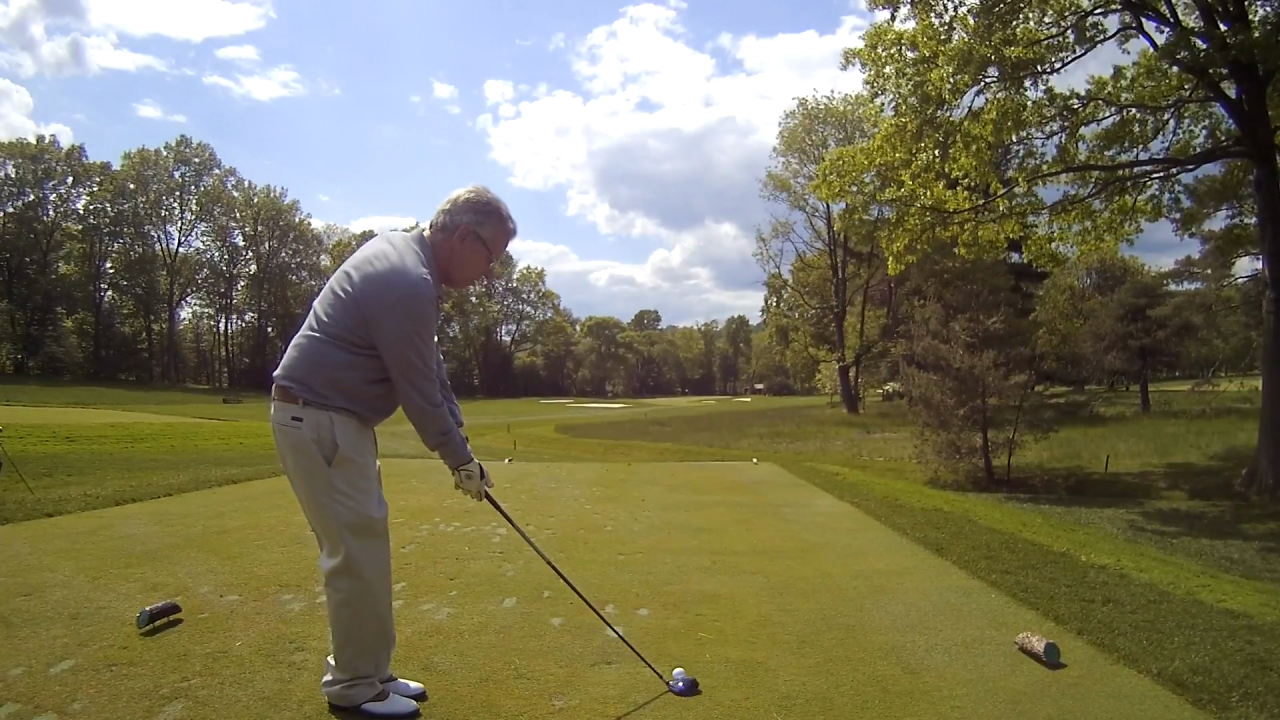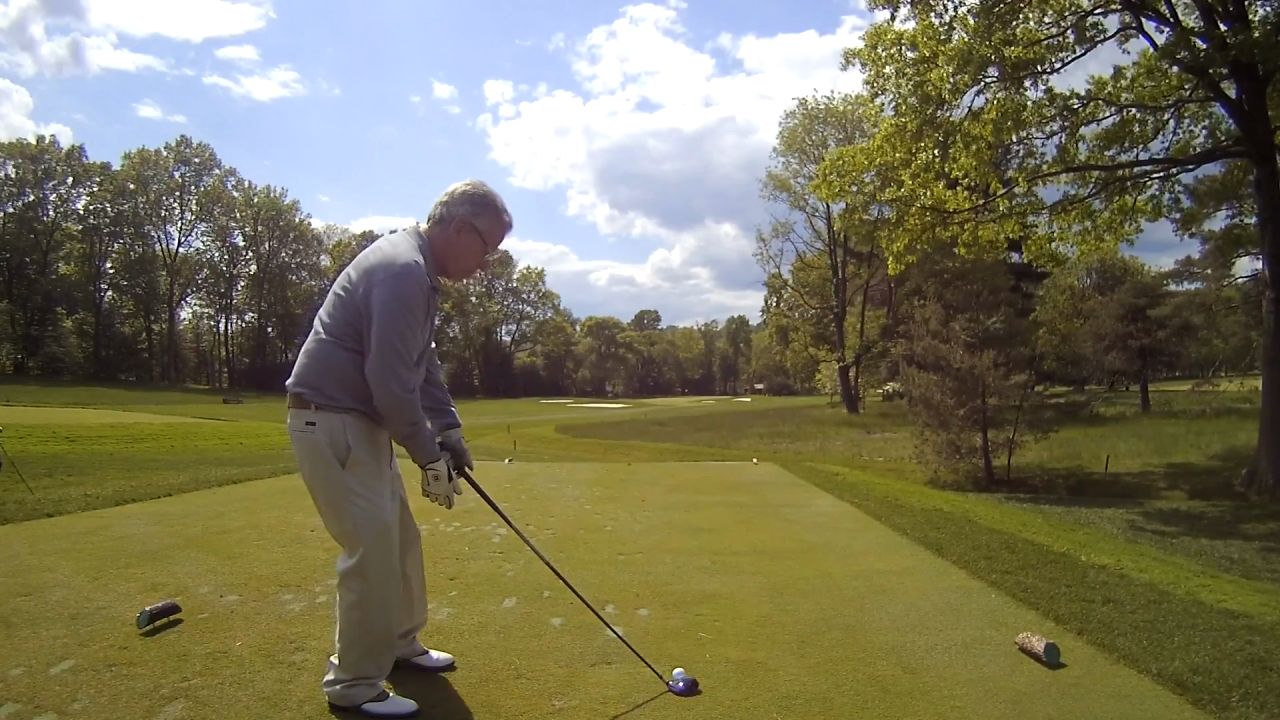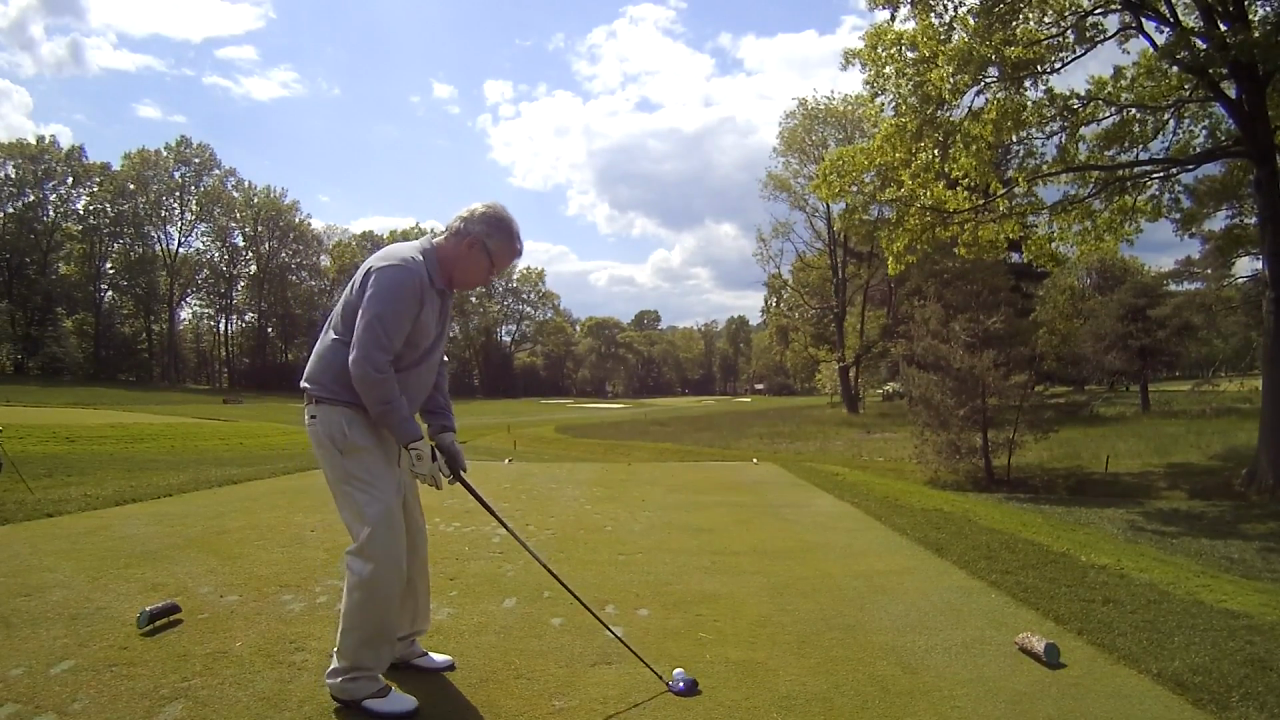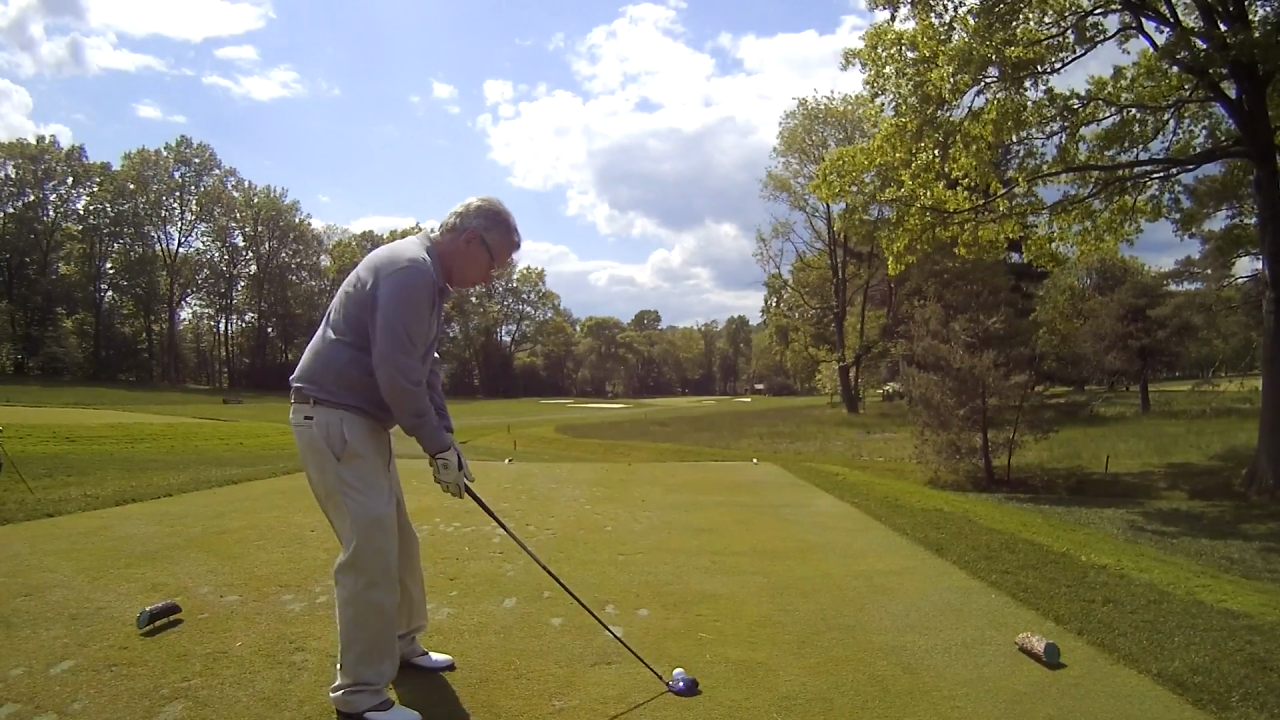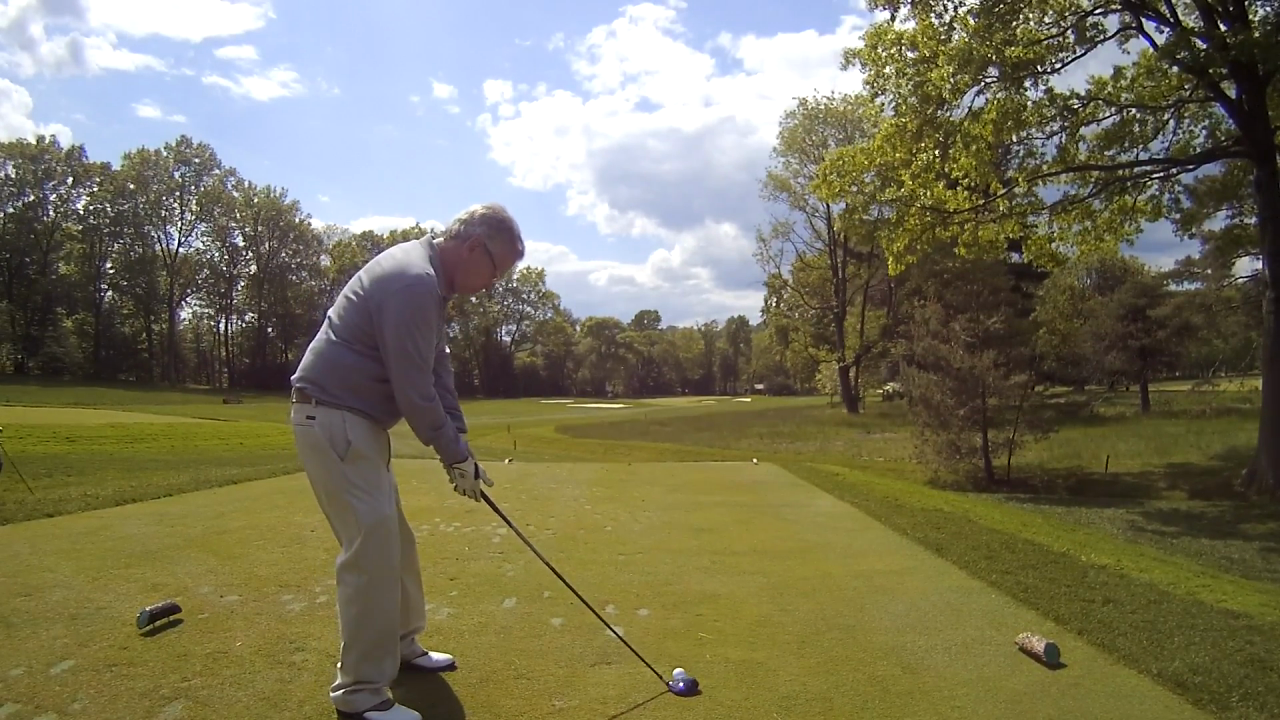
dt=0.4s
person 1, frame 1
left shoulder: (403, 249)
right shoulder: (408, 285)
left elbow: (429, 365)
right elbow: (418, 392)
left wrist: (458, 435)
right wrist: (460, 459)
left hip: (333, 415)
right hip: (317, 418)
left knee: (365, 543)
right knee: (357, 549)
left ankle: (367, 668)
person 1, frame 2
left shoulder: (413, 264)
right shoulder: (403, 271)
left elbow: (421, 361)
right elbow: (391, 381)
left wrist: (448, 427)
right wrist: (429, 458)
left hip: (357, 422)
right hip: (332, 422)
left knee: (399, 537)
right knee: (372, 550)
left ankle: (400, 643)
person 1, frame 3
left shoulder: (436, 284)
right shoulder: (401, 272)
left elbow: (430, 367)
right elbow: (366, 366)
left wrist: (443, 430)
right wrist: (414, 440)
left hip: (378, 420)
right hip: (344, 416)
left knee: (408, 538)
right knee: (381, 540)
left ankle: (400, 643)
right ankle: (354, 676)
person 1, frame 4
left shoulder: (428, 276)
right shoulder: (409, 270)
left elbow: (423, 365)
right elbow: (396, 374)
left wrist: (444, 435)
right wrist: (438, 447)
left hip: (361, 419)
right hip: (333, 417)
left knee: (397, 538)
right knee: (370, 547)
left ankle: (400, 642)
person 1, frame 5
left shoulder: (425, 275)
right shoulder: (413, 283)
left elbow: (437, 365)
right elbow: (414, 390)
left wrist: (458, 435)
right wrist: (455, 458)
left hip: (355, 419)
right hip: (333, 418)
left knee: (392, 538)
right knee: (371, 547)
left ankle: (400, 645)
